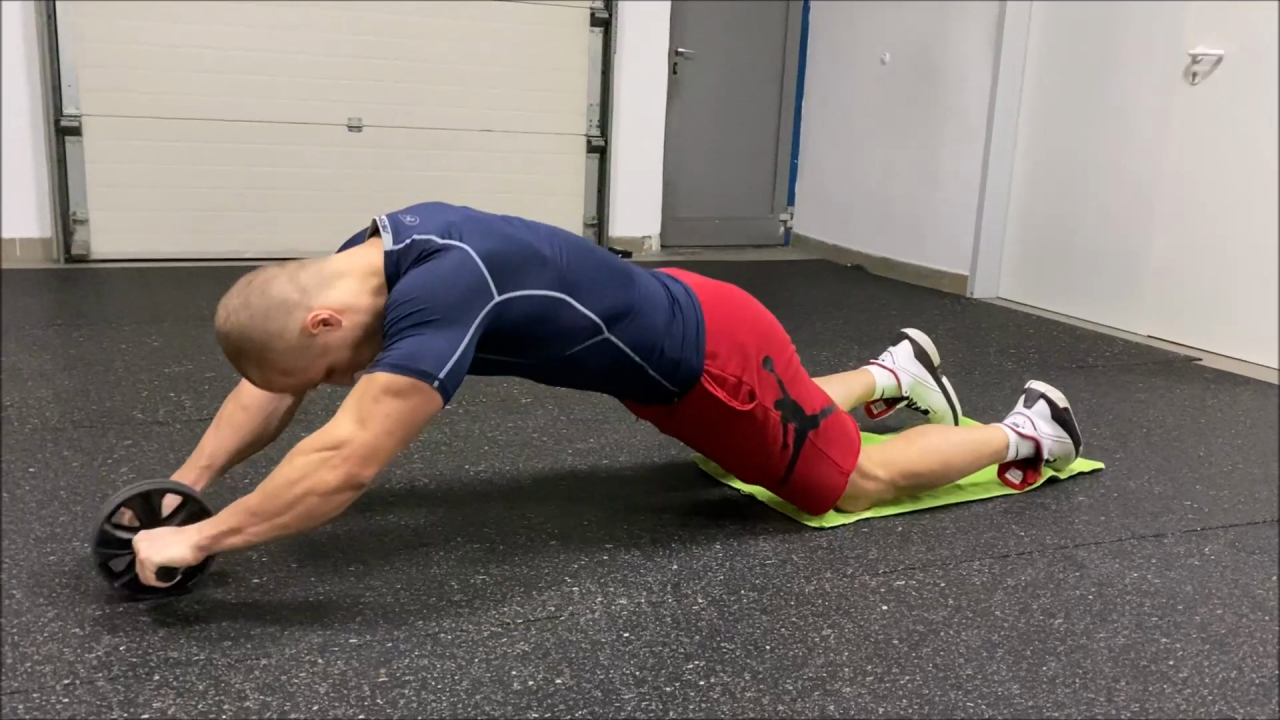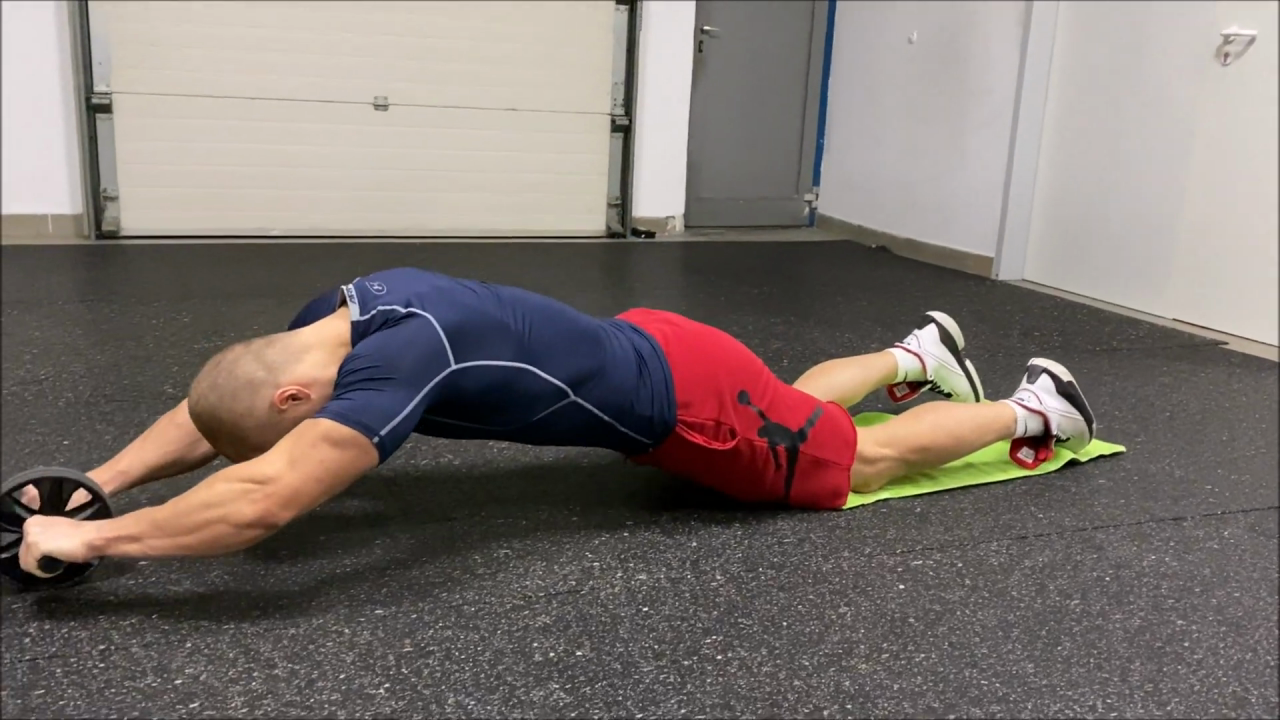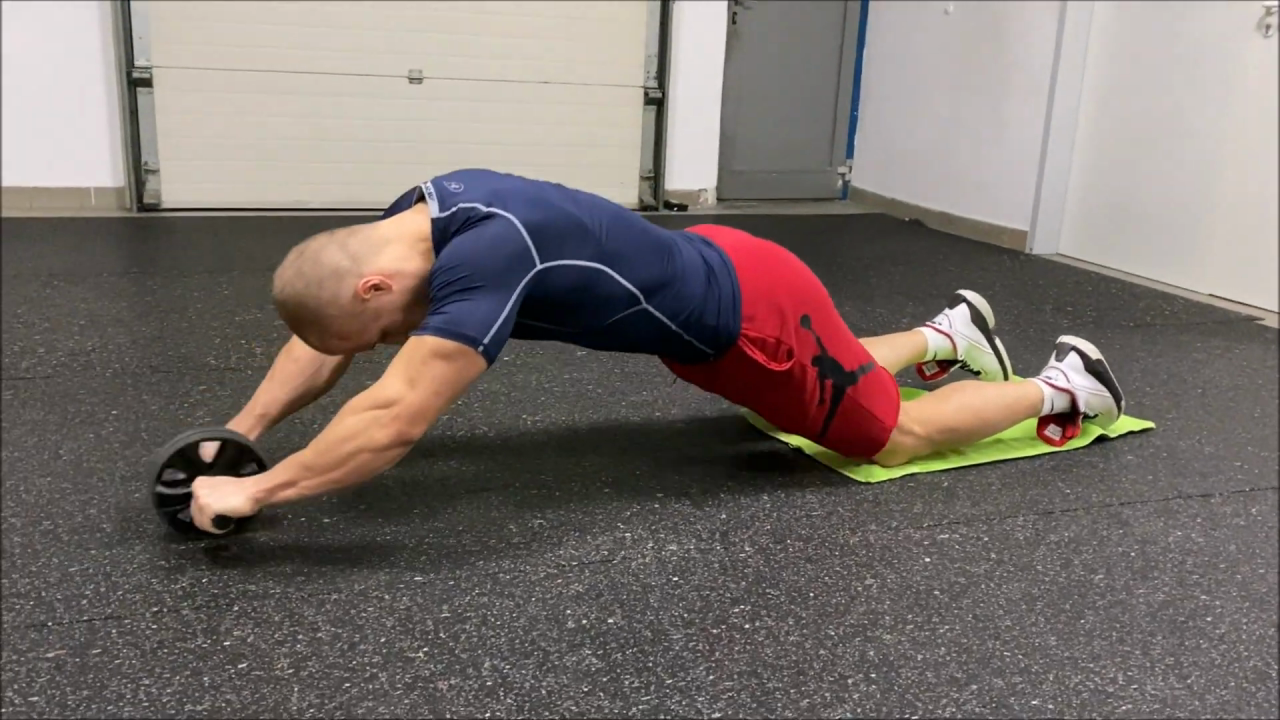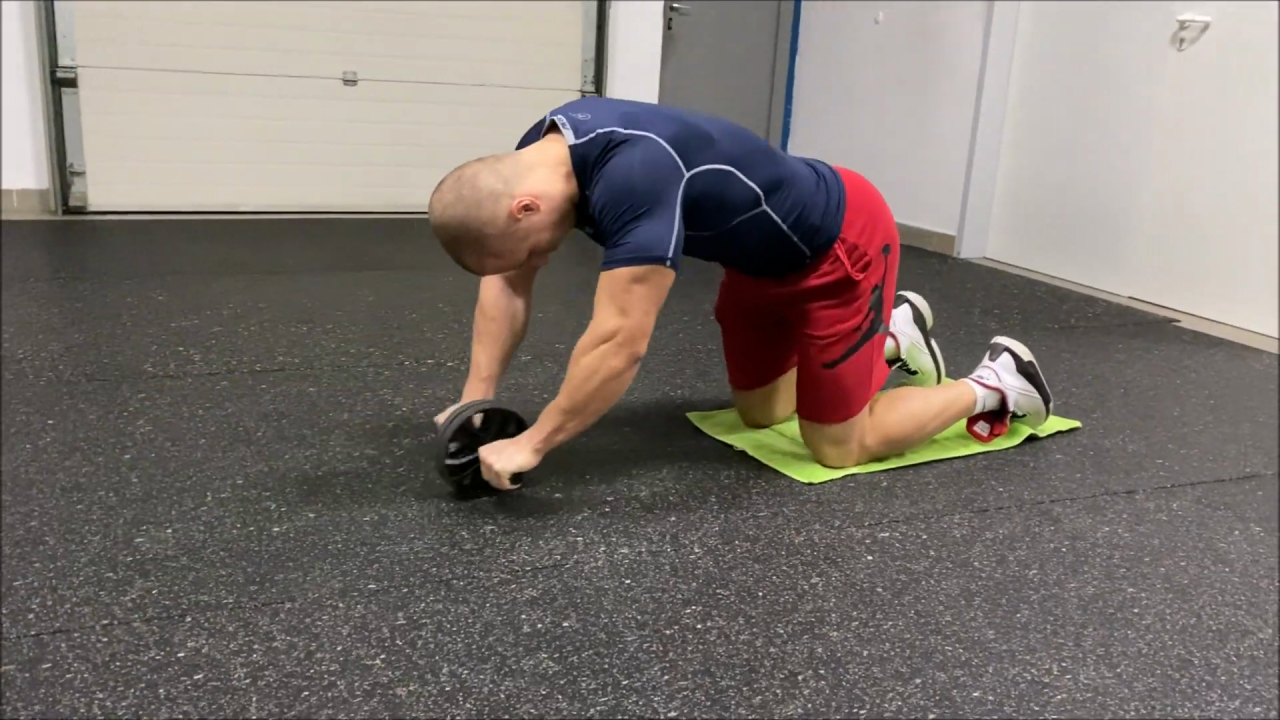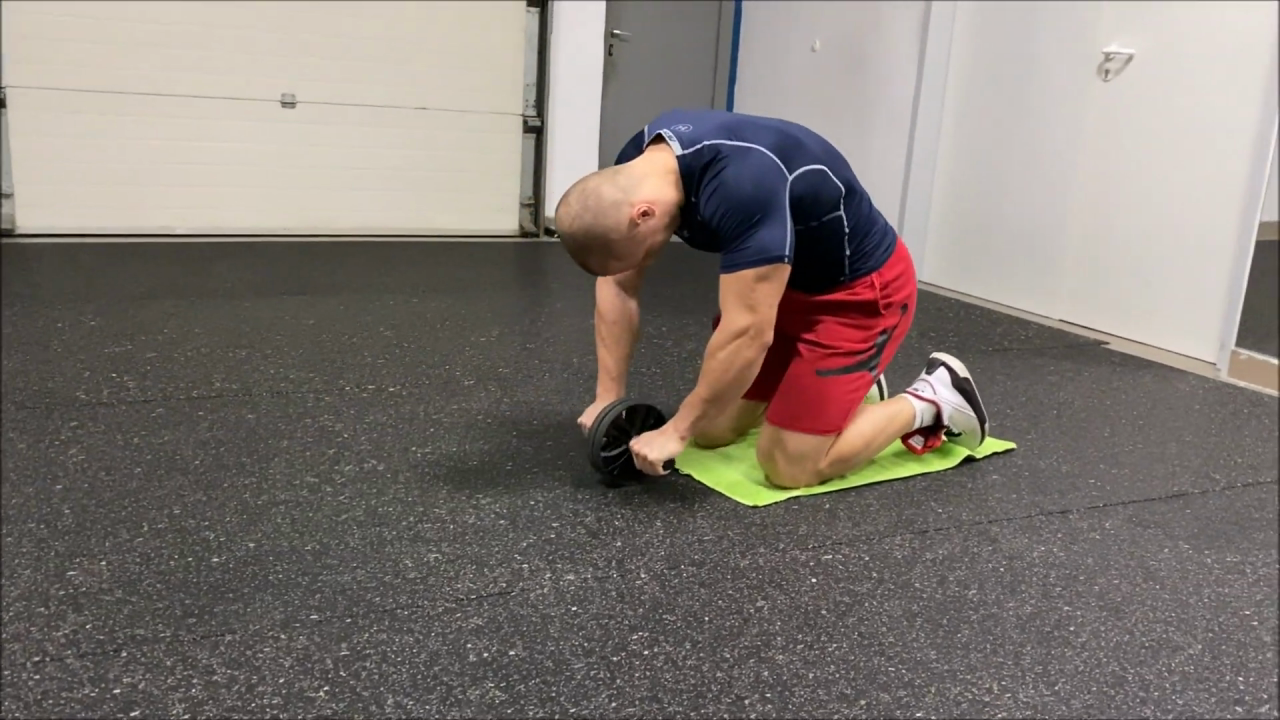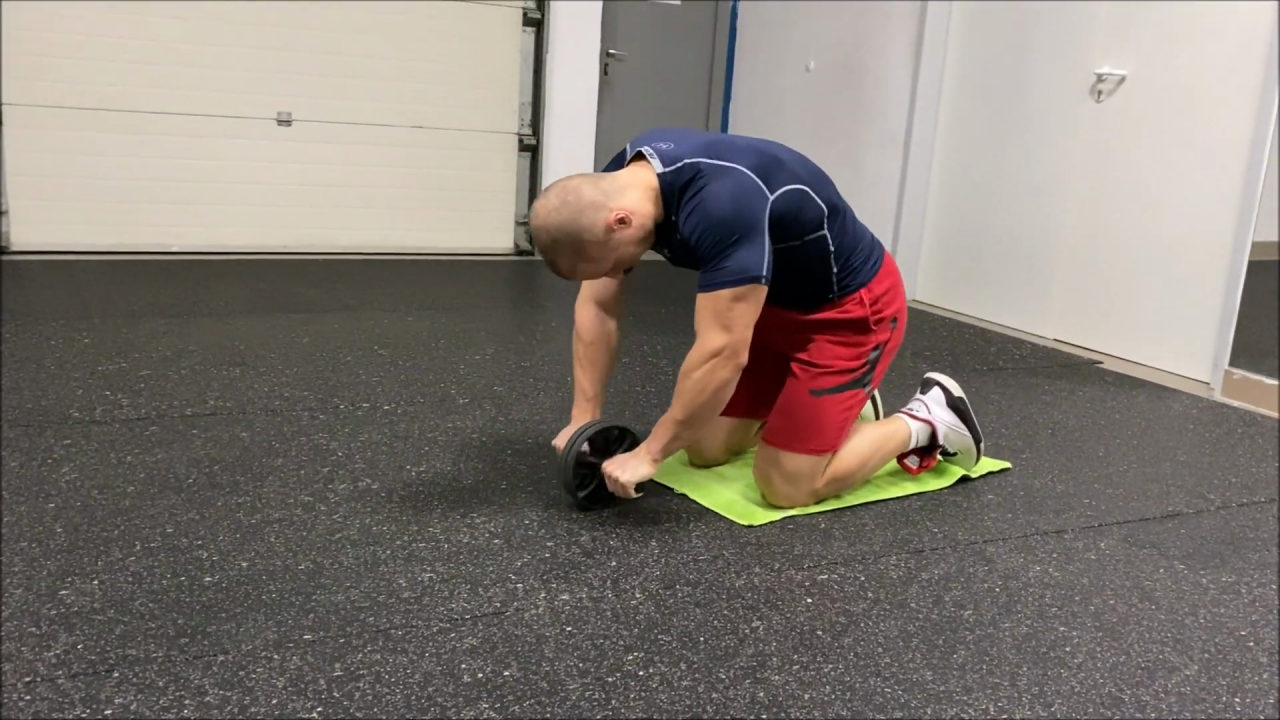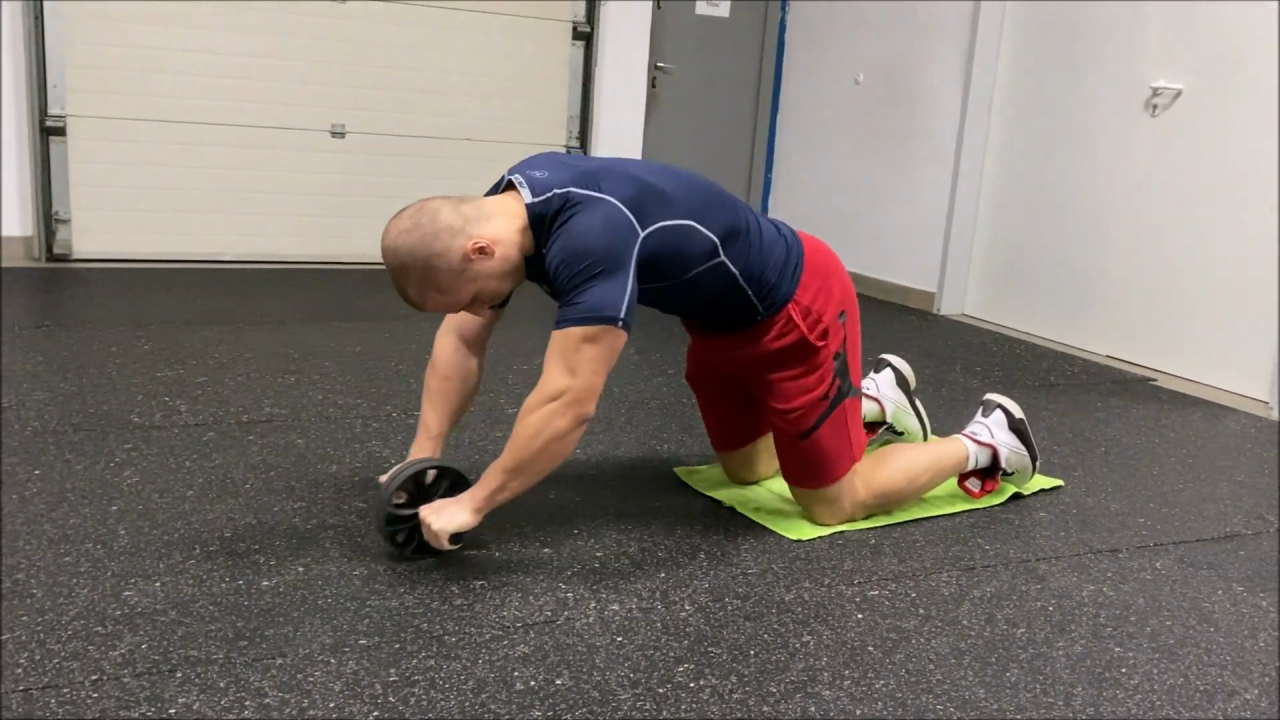
dt=0.7s
person 1, frame 1
left shoulder: (436, 288)
right shoulder: (366, 261)
left elbow: (348, 462)
right elbow: (268, 385)
left wrist: (202, 540)
right wrist: (186, 484)
left hip: (710, 351)
right hip: (664, 339)
left knee: (852, 481)
right knee: (788, 432)
left ankle: (1023, 432)
right ankle: (894, 372)
person 1, frame 2
left shoulder: (397, 356)
right shoulder: (341, 313)
left elbow: (267, 498)
right elbow: (208, 410)
left wrist: (90, 538)
right wrist: (97, 480)
left hip: (683, 398)
right hip: (645, 353)
left knee: (863, 458)
right knee: (801, 407)
left ankle: (1034, 410)
right ankle: (918, 353)
person 1, frame 3
left shoulder: (483, 256)
right shoulder: (419, 221)
left elbow: (393, 418)
right elbow: (324, 336)
left wrist: (255, 492)
right wrist: (243, 427)
left hip: (752, 312)
right hip: (709, 270)
left knee: (893, 433)
right knee: (836, 381)
left ankle: (1062, 386)
right ankle: (946, 334)
person 1, frame 4
left shoulder: (632, 177)
right shoulder: (537, 156)
left elbow: (619, 343)
right elbow: (505, 287)
left wrist: (532, 447)
right wrist: (477, 398)
left hip: (841, 245)
right hip: (765, 249)
left knee: (835, 445)
right knee: (759, 412)
left ankle: (992, 386)
right ankle: (892, 337)
person 1, frame 5
left shoulder: (742, 185)
right shoulder: (635, 169)
left elbow: (747, 333)
right elbow: (617, 289)
left wrist: (675, 432)
right wrist: (608, 397)
left hip: (861, 287)
right hip: (786, 281)
left knee: (789, 465)
right knee: (711, 431)
left ankle: (927, 402)
right ankle: (843, 372)
person 1, frame 6
left shoulder: (721, 204)
right shoulder: (617, 186)
left elbow: (723, 353)
right elbow: (596, 308)
left wrist: (649, 454)
right wrist: (583, 417)
left hip: (852, 305)
right hip: (775, 298)
left knee: (787, 485)
right knee: (706, 451)
left ankle: (923, 421)
right ankle: (829, 392)
person 1, frame 7
left shoulder: (590, 238)
right shoulder: (503, 210)
left elbow: (569, 403)
right elbow: (459, 344)
left wrist: (472, 506)
right wrist: (423, 456)
left hip: (798, 311)
right hip: (726, 313)
left knee: (831, 503)
right knee: (744, 468)
left ankle: (982, 443)
right ankle: (873, 398)
